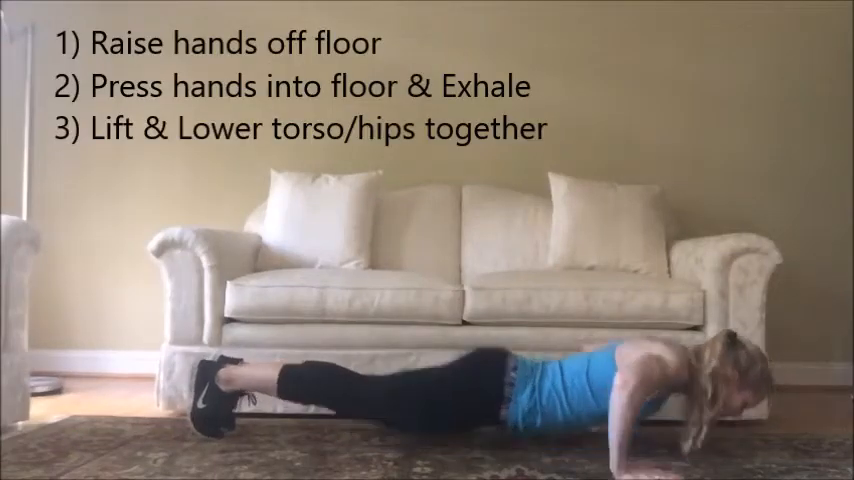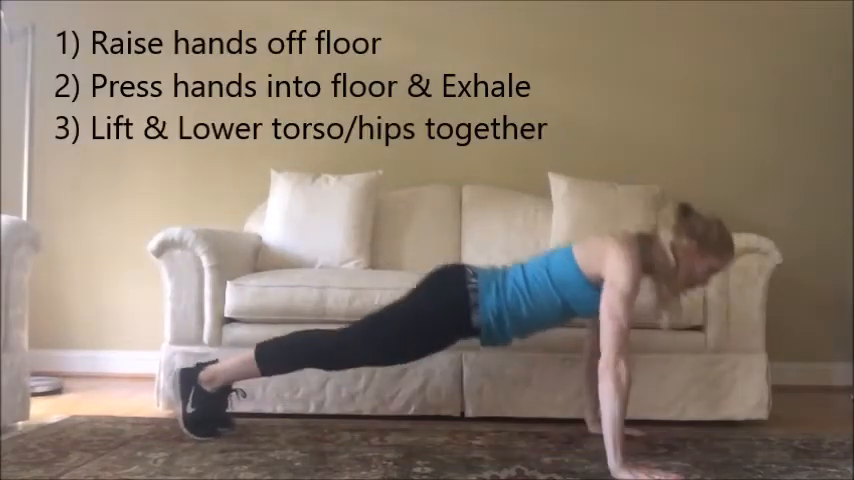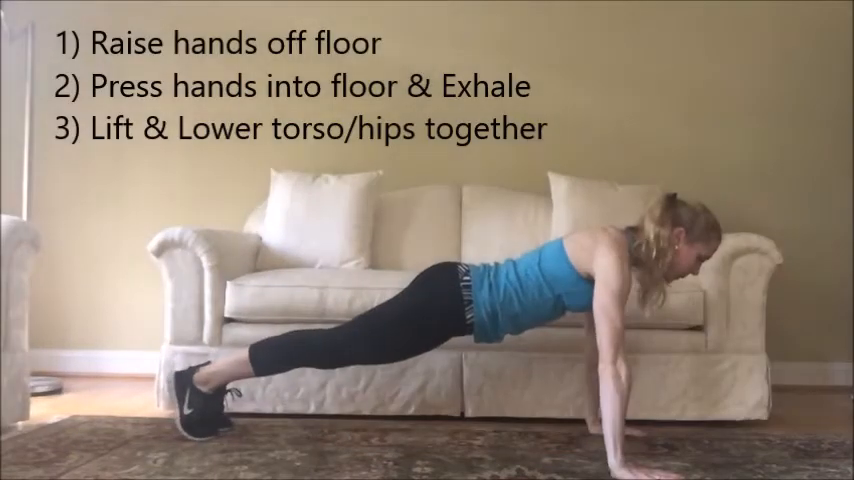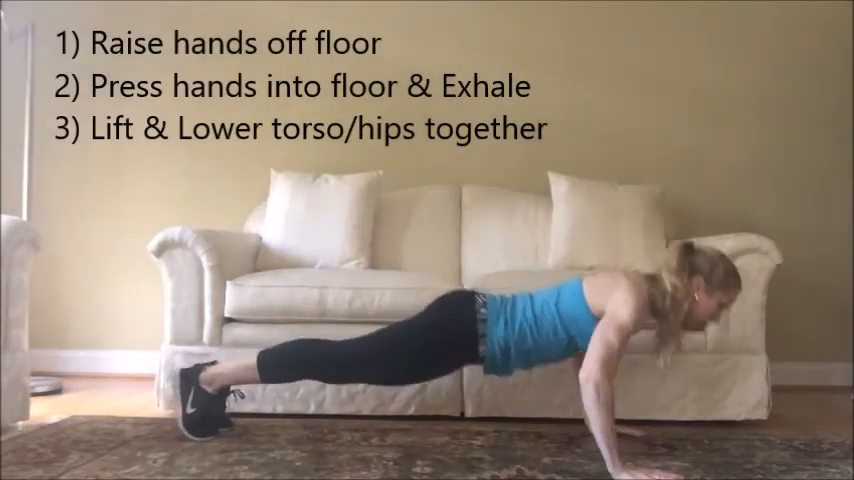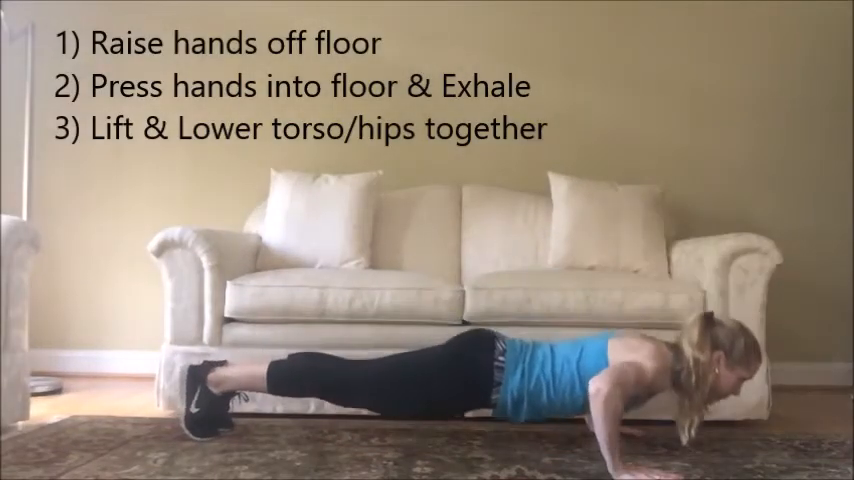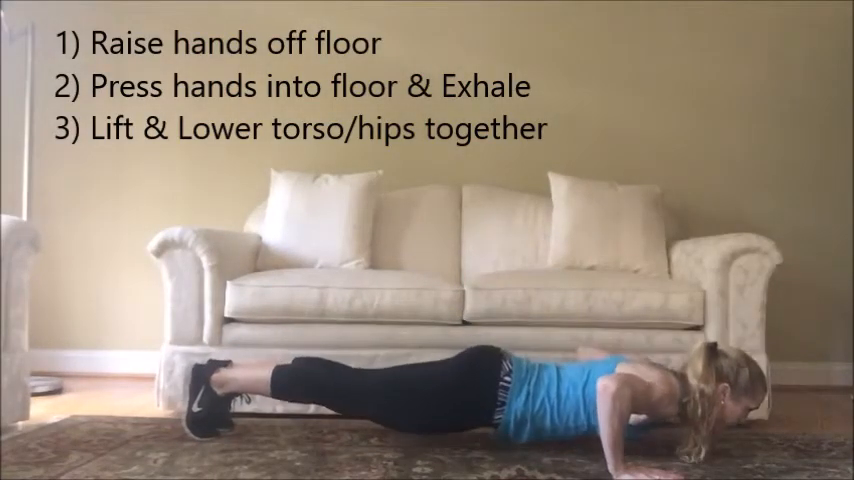
dt=0.5s
person 1, frame 1
left shoulder: (667, 357)
right shoulder: (674, 362)
right elbow: (626, 387)
left wrist: (604, 417)
left hip: (503, 381)
right hip: (494, 389)
left knee: (362, 391)
right knee: (359, 397)
left ankle: (232, 370)
right ankle: (225, 375)
person 1, frame 2
left shoulder: (628, 255)
right shoulder: (627, 262)
left elbow: (598, 346)
right elbow: (610, 364)
left wrist: (598, 421)
left hip: (469, 297)
right hip: (461, 302)
left knee: (343, 347)
right knee: (343, 348)
left ankle: (214, 379)
right ankle: (208, 378)
person 1, frame 3
left shoulder: (618, 249)
right shoulder: (614, 256)
left elbow: (596, 347)
right elbow: (612, 364)
left wrist: (597, 419)
left hip: (462, 295)
right hip: (453, 299)
left knee: (339, 347)
right knee: (337, 346)
left ankle: (210, 378)
right ankle: (203, 378)
person 1, frame 4
left shoulder: (636, 289)
right shoulder: (632, 298)
left elbow: (588, 357)
right elbow: (592, 377)
left wrist: (606, 423)
left hip: (475, 321)
right hip: (469, 329)
left knee: (343, 361)
right knee: (342, 363)
left ankle: (213, 379)
right ankle: (210, 379)
person 1, frame 5
left shoulder: (653, 353)
right shoulder: (658, 364)
right elbow: (602, 388)
left wrist: (606, 420)
left hip: (491, 361)
right hip: (485, 371)
left knee: (351, 380)
right knee: (349, 383)
left ankle: (219, 376)
right ankle: (217, 378)
person 1, frame 6
left shoulder: (658, 379)
right shoulder: (666, 392)
left elbow: (586, 354)
right elbow: (611, 390)
left wrist: (622, 425)
left hip: (496, 378)
right hip: (491, 391)
left knee: (354, 387)
right knee: (352, 390)
left ankle: (224, 376)
right ankle: (220, 380)
